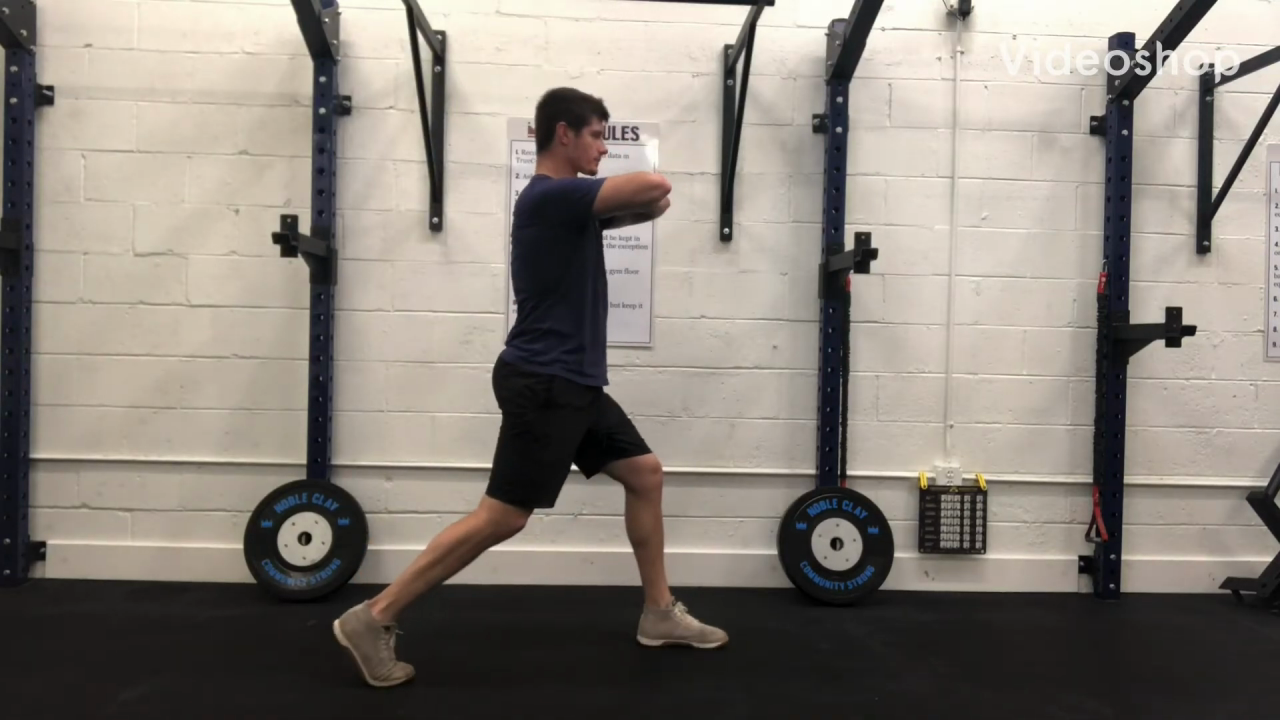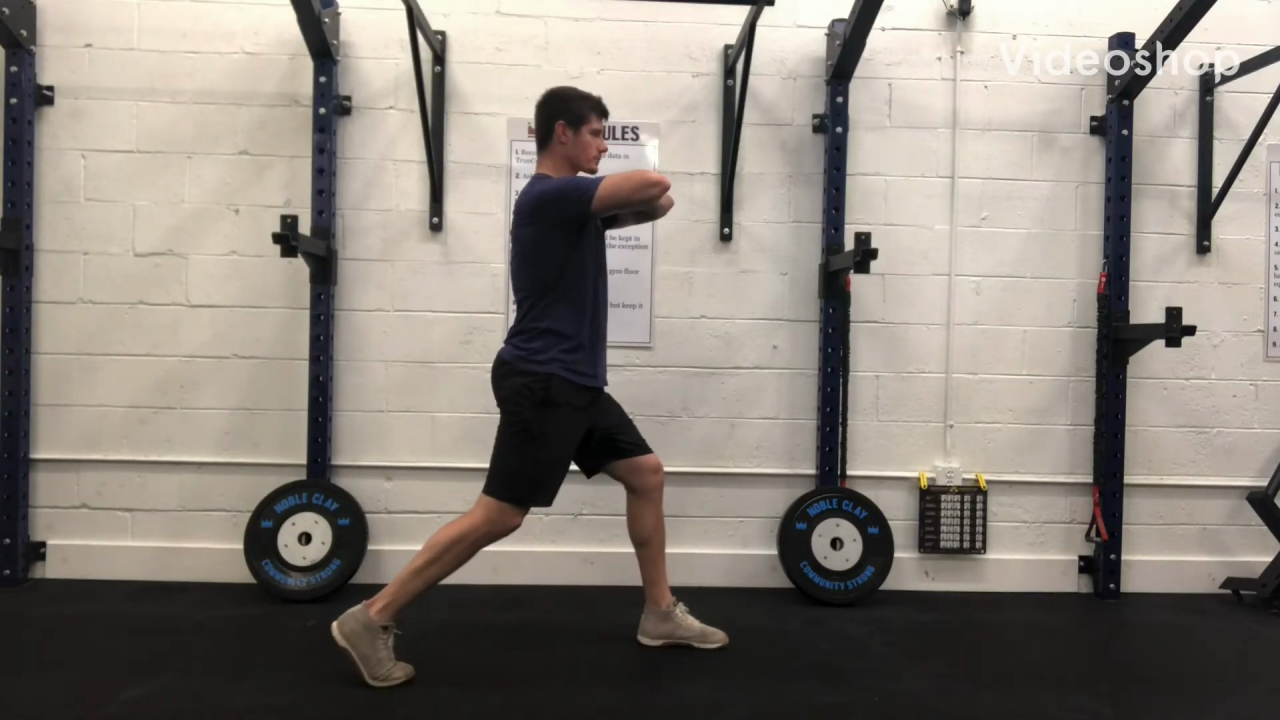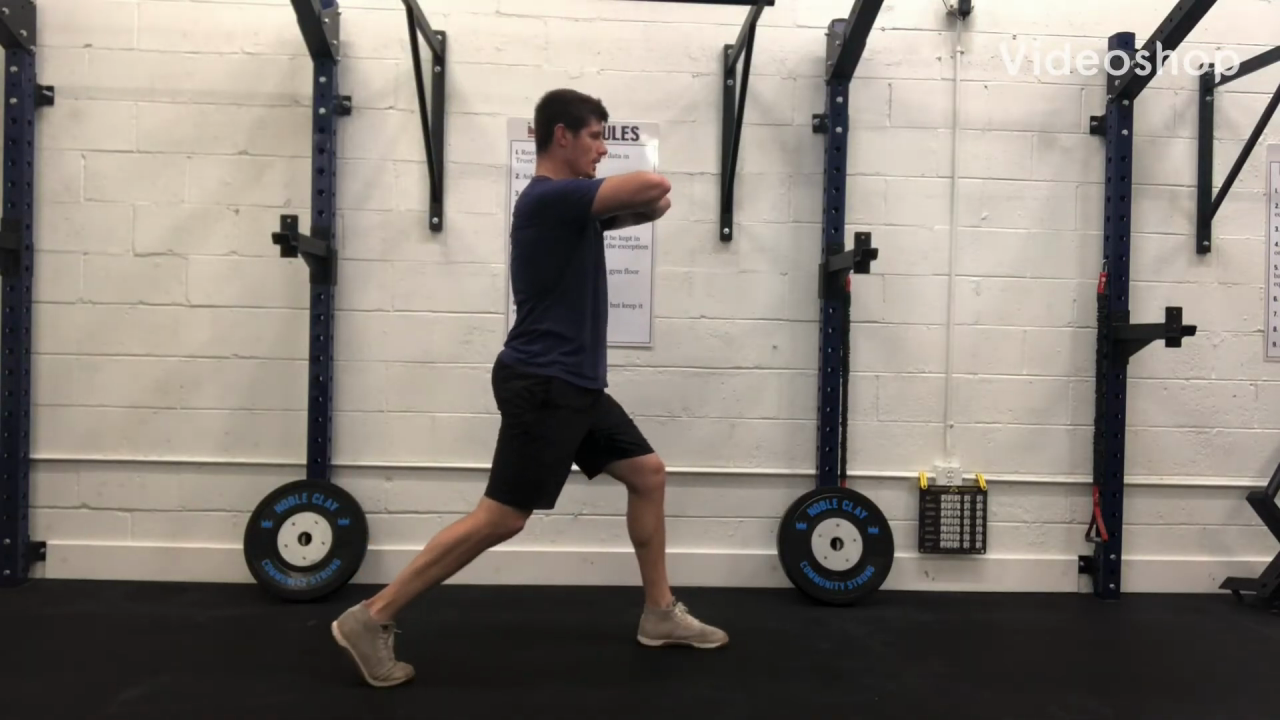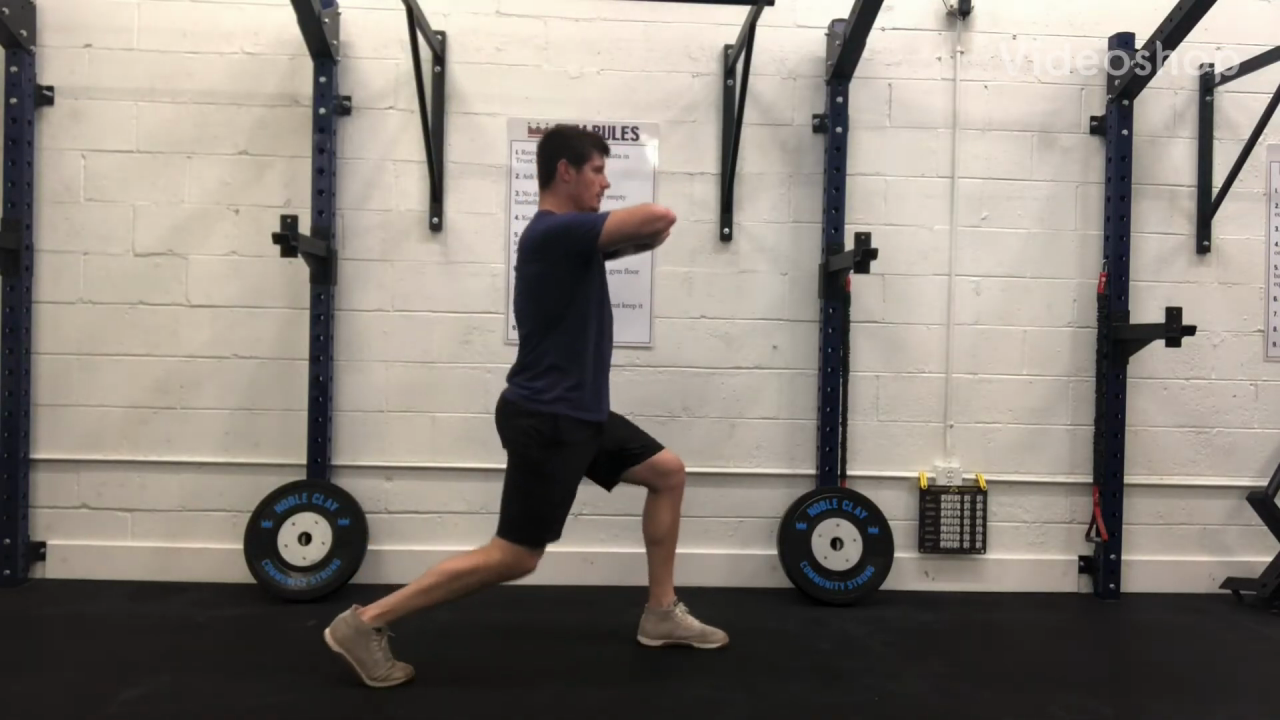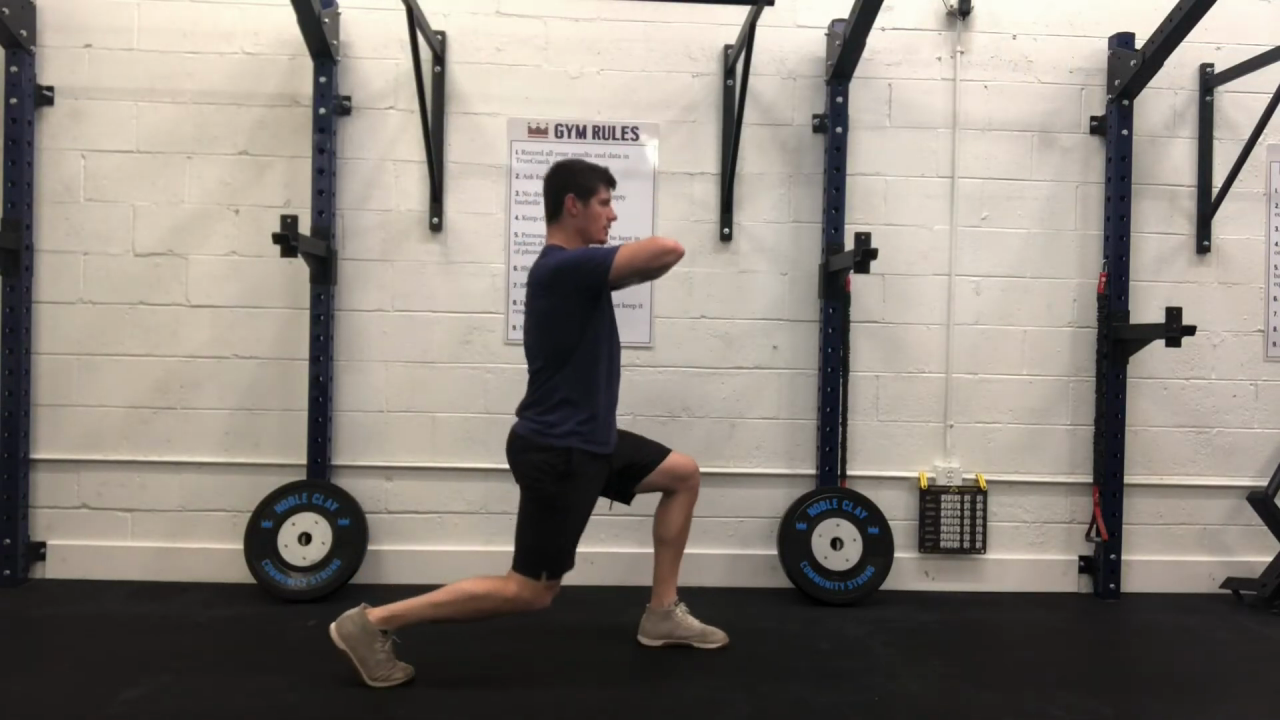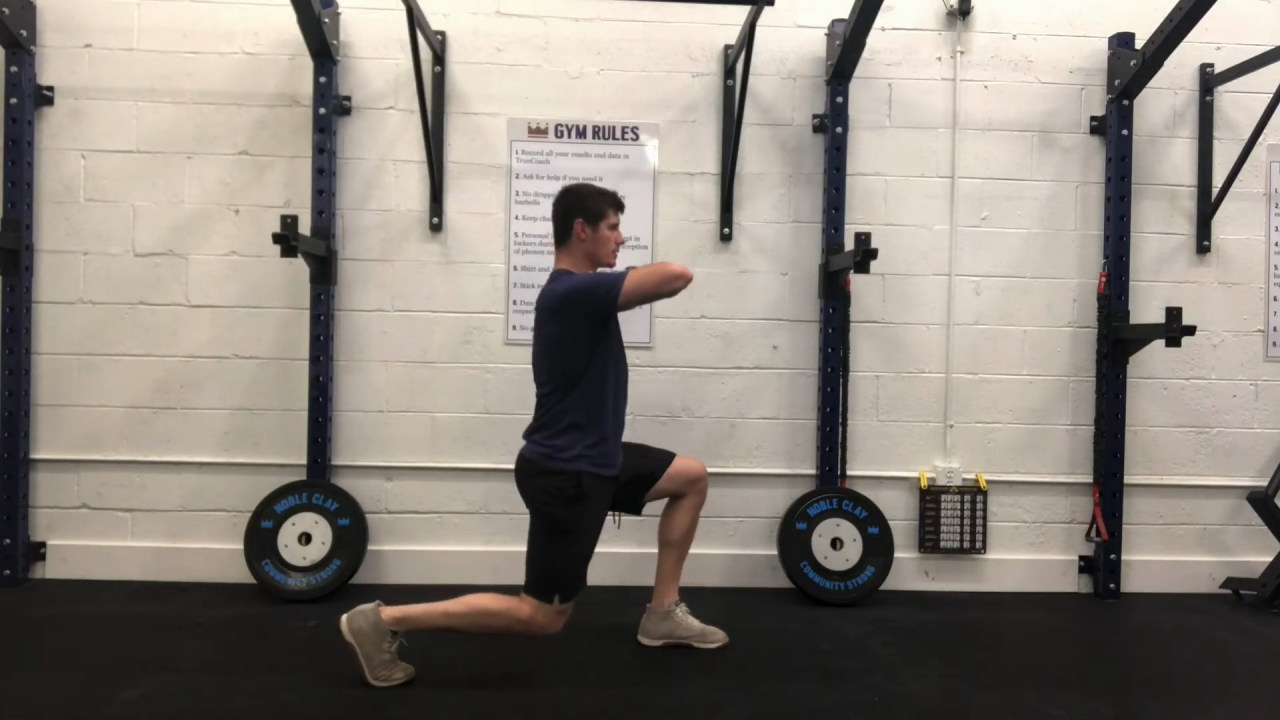
dt=0.4s
person 1, frame 1
left shoulder: (569, 200)
right shoulder: (551, 196)
left elbow: (652, 202)
right elbow: (653, 186)
left wrist: (646, 202)
right wrist: (645, 196)
left hip: (574, 381)
right hip: (542, 383)
left knee: (646, 475)
right knee: (502, 516)
left ankle: (660, 613)
right ankle: (373, 620)
person 1, frame 2
left shoulder: (571, 200)
right shoulder: (550, 196)
left elbow: (655, 202)
right elbow: (653, 184)
left wrist: (648, 203)
right wrist: (646, 197)
left hip: (575, 381)
right hip: (541, 382)
left knee: (647, 475)
right knee: (498, 515)
left ankle: (661, 614)
right ankle: (370, 620)
person 1, frame 3
left shoulder: (568, 203)
right shoulder: (550, 198)
left elbow: (650, 205)
right elbow: (653, 186)
left wrist: (646, 204)
right wrist: (647, 198)
left hip: (574, 383)
right hip: (542, 384)
left knee: (649, 475)
right knee: (500, 518)
left ankle: (661, 613)
right ankle: (371, 619)
person 1, frame 4
left shoulder: (568, 234)
right shoulder: (555, 233)
left elbow: (648, 232)
right elbow: (659, 218)
left wrist: (643, 233)
right wrist: (646, 228)
left hip: (578, 412)
right hip: (547, 419)
left knee: (669, 472)
right knee: (514, 556)
left ankle: (661, 613)
right ankle: (365, 623)
person 1, frame 5
left shoulder: (572, 267)
right shoulder: (564, 268)
left elbow: (648, 261)
right elbow: (667, 251)
left wrist: (641, 262)
right wrist: (647, 260)
left hip: (585, 440)
right hip: (557, 451)
left knee: (684, 474)
right knee: (529, 592)
left ankle: (663, 612)
right ankle: (373, 622)
person 1, frame 6
left shoulder: (580, 290)
right shoulder: (573, 293)
left elbow: (644, 283)
right elbow: (676, 276)
left wrist: (644, 279)
right wrist: (649, 276)
left hip: (590, 459)
right hip: (566, 474)
left knee: (692, 478)
right knee: (542, 617)
left ankle: (663, 612)
right ankle: (383, 621)
